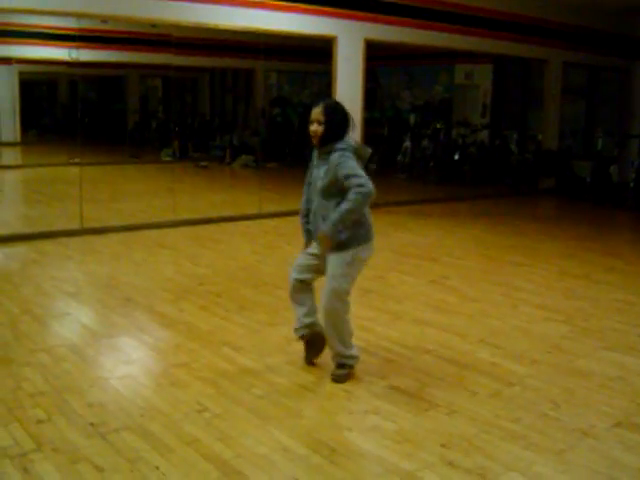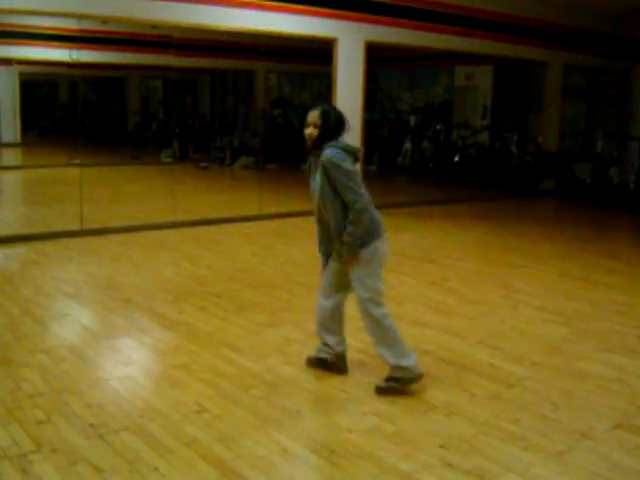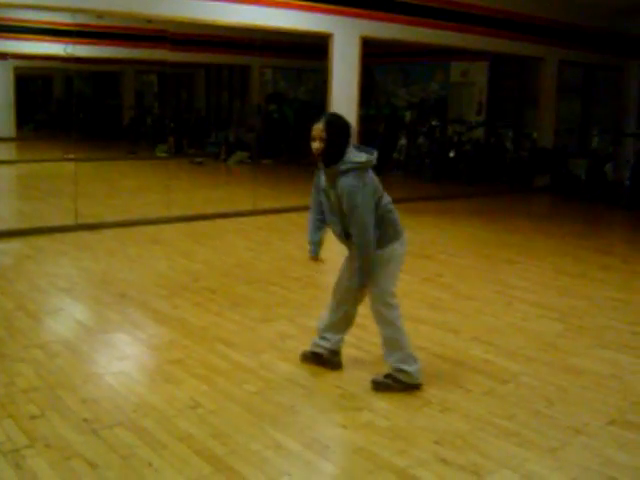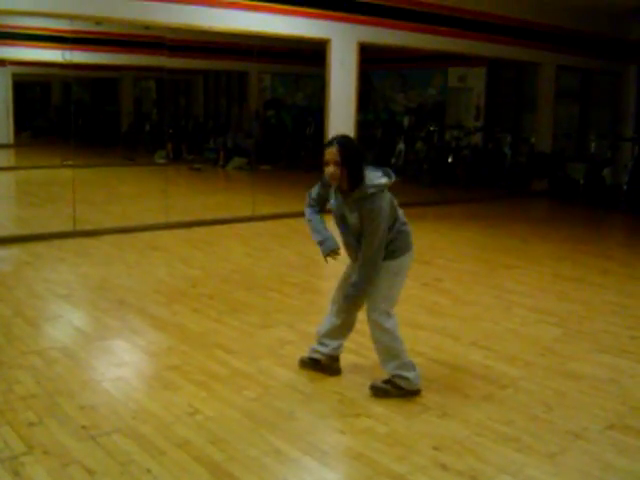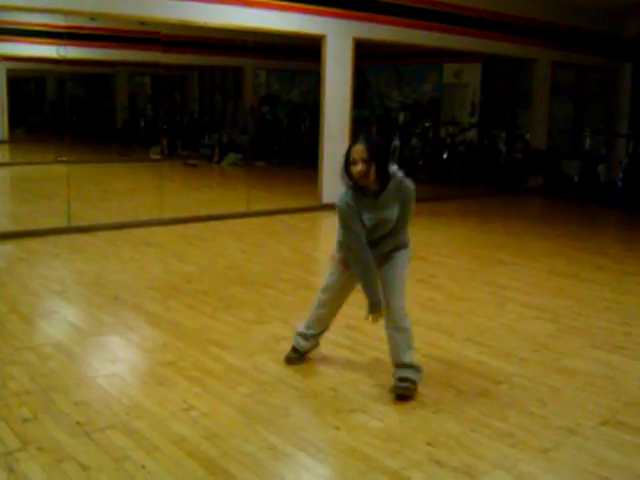
dt=0.3s
person 1, frame 1
left shoulder: (341, 157)
right shoulder: (319, 154)
left elbow: (363, 191)
left wrist: (333, 225)
right wrist: (307, 228)
left hip: (350, 243)
right hip: (324, 241)
left knee: (332, 303)
right knee: (298, 277)
left ankle: (345, 359)
right ankle: (311, 332)
person 1, frame 2
left shoulder: (331, 157)
right shoulder: (319, 158)
left elbow: (359, 204)
left wrist: (350, 244)
right wrist: (327, 251)
left hip: (364, 244)
right hip: (343, 245)
left knee: (371, 306)
right knee: (328, 296)
left ankle: (405, 369)
right ankle: (331, 353)
person 1, frame 3
left shoulder: (352, 179)
right shoulder: (328, 167)
left elbow: (363, 230)
right elbow: (319, 204)
left wrist: (363, 273)
right wrist: (314, 240)
left hip: (384, 244)
right hip: (363, 244)
left knee: (383, 306)
right knee: (343, 294)
left ankle: (407, 373)
right ankle: (327, 349)
person 1, frame 4
left shoulder: (374, 199)
right shoulder: (332, 182)
left elbow: (372, 249)
right elbow: (311, 206)
left wrist: (358, 286)
right wrist: (323, 238)
left hip: (391, 253)
right hip: (362, 251)
left knee: (378, 314)
right knee: (342, 300)
left ankle: (405, 379)
right ankle: (325, 354)
person 1, frame 5
left shoulder: (403, 188)
right shoulder: (348, 200)
left elbow: (398, 234)
right elbow: (355, 250)
right wrist: (372, 295)
left hip: (391, 251)
right hip: (355, 253)
left knee: (395, 309)
right knee: (328, 298)
left ankle: (407, 375)
right ankle: (303, 343)
